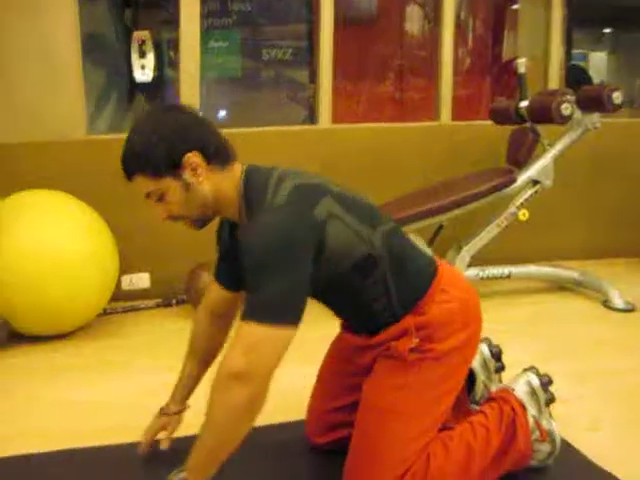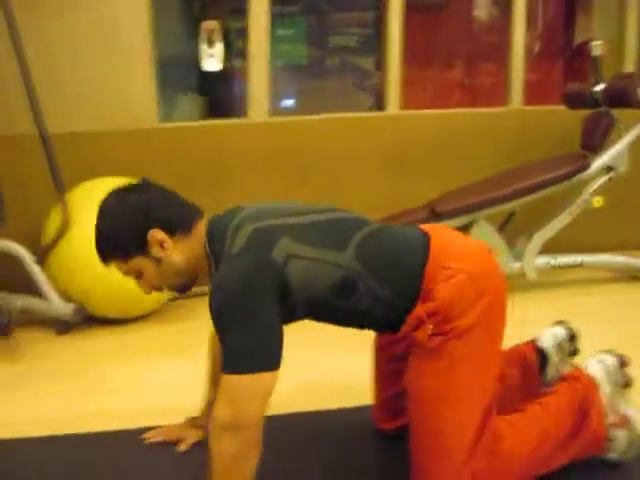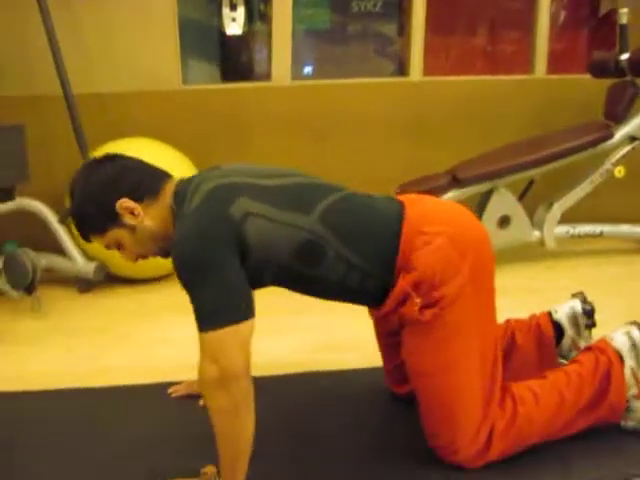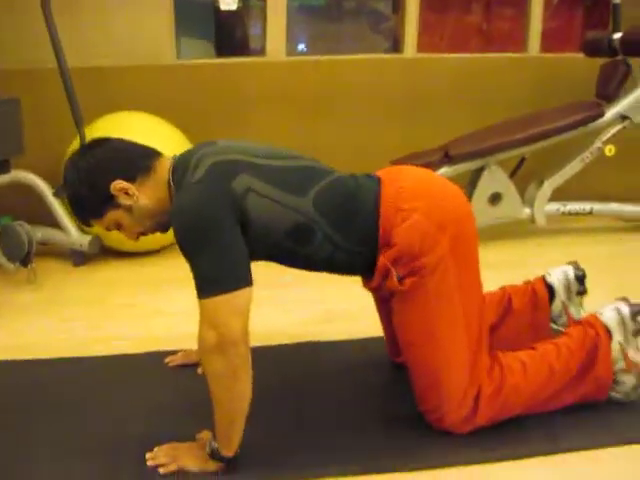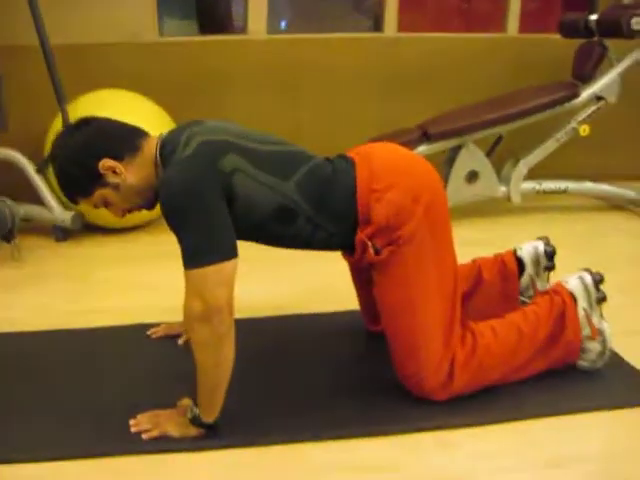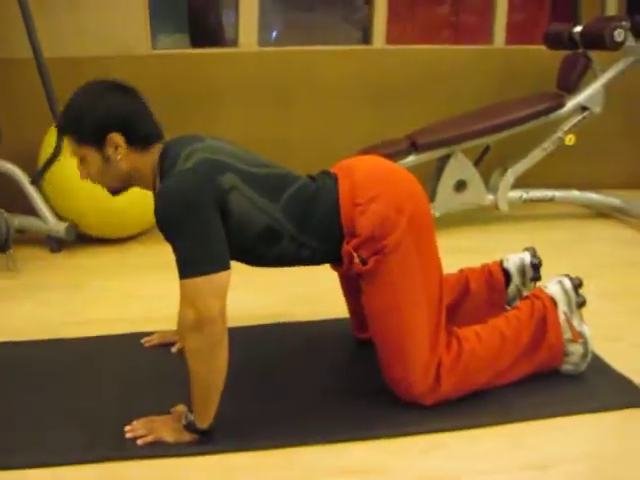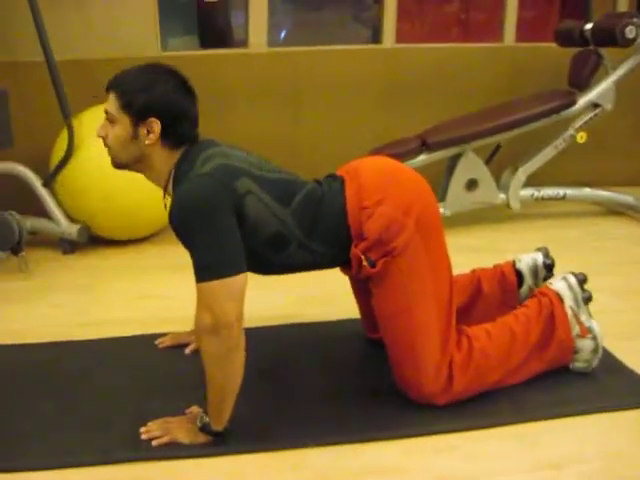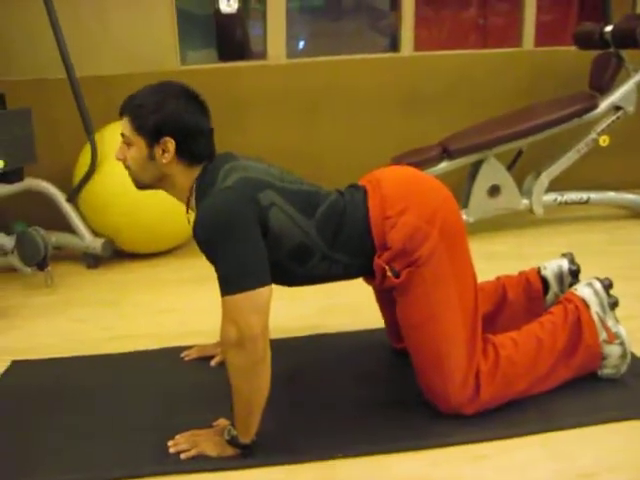
dt=0.4s
person 1, frame 1
left shoulder: (278, 225)
right shoulder: (241, 219)
left elbow: (245, 375)
right elbow: (215, 313)
right wrist: (174, 405)
left hip: (430, 324)
right hip: (376, 321)
right knee: (323, 432)
left ankle: (515, 414)
right ankle: (461, 381)
person 1, frame 2
left shoulder: (240, 275)
right shoulder: (232, 238)
left elbow: (238, 424)
right elbow: (228, 344)
right wrist: (202, 418)
left hip: (453, 292)
right hip: (432, 269)
right knee: (393, 419)
left ankle: (588, 399)
right ankle: (534, 363)
person 1, frame 3
left shoulder: (197, 236)
right shoulder: (207, 198)
left elbow: (228, 374)
right wrist: (214, 377)
left hip: (435, 259)
right hip: (420, 230)
right knee: (410, 383)
right ankle: (552, 332)
person 1, frame 4
left shoulder: (196, 208)
right shoulder: (202, 170)
left elbow: (227, 339)
right wrist: (215, 347)
left hip: (418, 228)
right hip: (406, 198)
left knee: (455, 402)
right knee: (411, 350)
right ankle: (547, 296)
person 1, frame 5
left shoulder: (183, 183)
right shoulder: (184, 149)
left elbow: (214, 310)
left wrist: (200, 416)
right wrist: (196, 318)
left hip: (394, 202)
right hip: (378, 176)
left knee: (431, 371)
right knee: (386, 321)
left ankle: (568, 313)
right ankle: (517, 269)
person 1, frame 6
left shoulder: (180, 194)
right shoulder: (184, 157)
left elbow: (208, 320)
left wrist: (195, 424)
right wrist: (188, 329)
left hip: (378, 214)
right hip: (364, 188)
left knee: (419, 377)
right knee: (373, 329)
left ankle: (549, 317)
right ankle: (505, 279)
person 1, frame 7
left shoulder: (197, 198)
right shoulder: (199, 164)
left elbow: (224, 324)
left wrist: (211, 425)
right wrist: (202, 328)
left hip: (385, 214)
right hip: (372, 189)
left knee: (430, 378)
right knee: (385, 328)
left ankle: (557, 314)
right ankle: (516, 278)
person 1, frame 8
left shoulder: (220, 213)
right shoulder: (219, 176)
left elbow: (250, 338)
left wrist: (238, 437)
right wrist: (228, 341)
left hip: (409, 223)
right hip: (394, 197)
left knee: (458, 387)
right knee: (411, 339)
left ankle: (582, 320)
right ankle: (544, 285)
